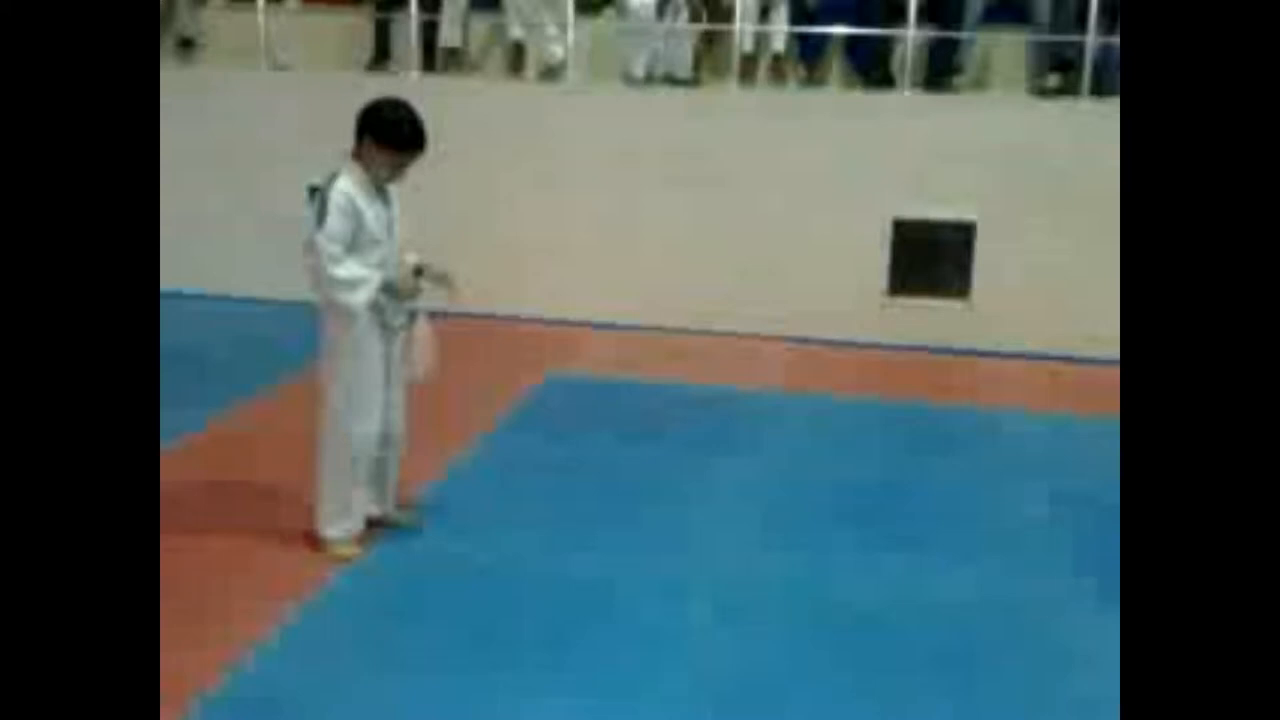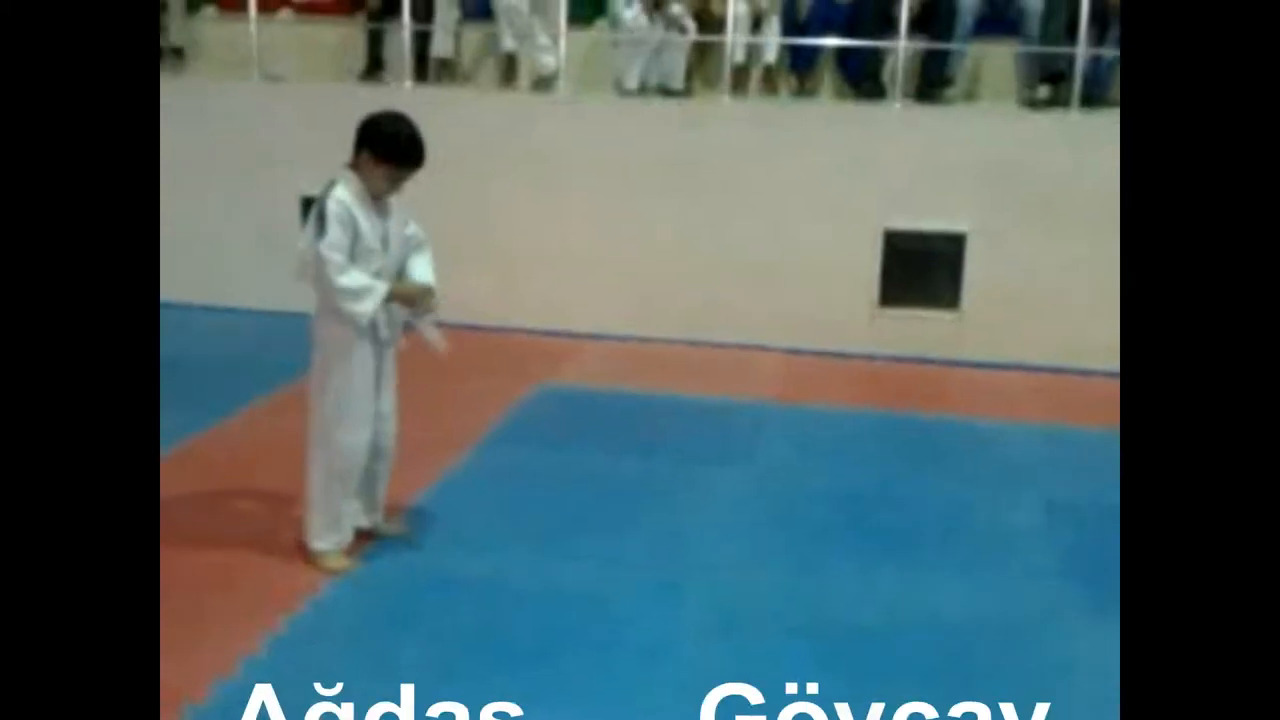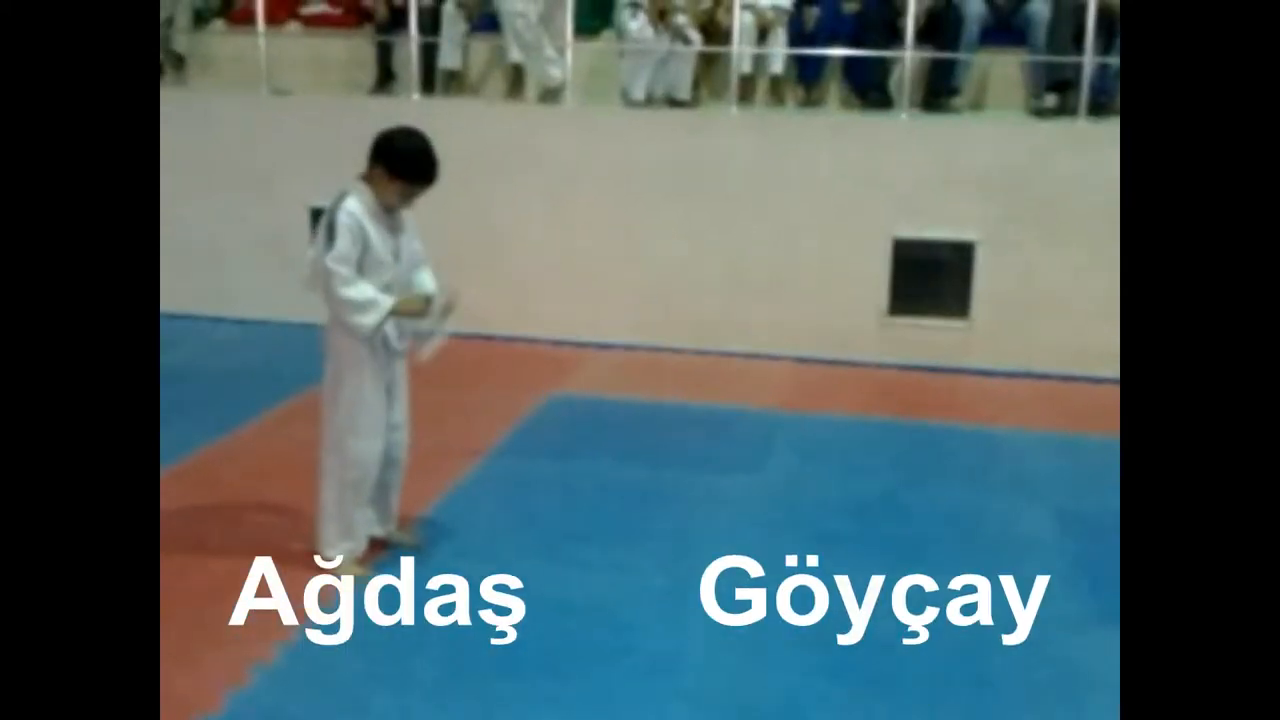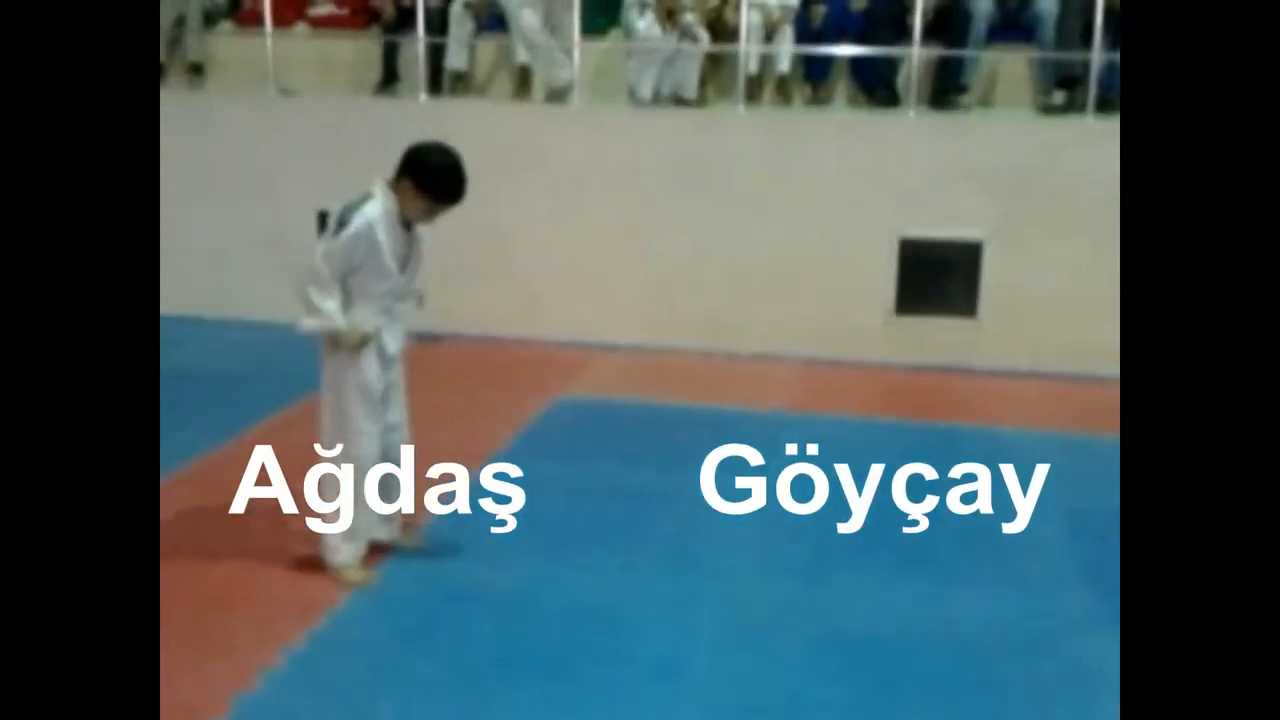
dt=0.3s
person 1, frame 1
left shoulder: (383, 193)
right shoulder: (338, 195)
right elbow: (327, 267)
left wrist: (417, 271)
right wrist: (387, 284)
left hip: (387, 324)
right hip: (354, 327)
left knee: (389, 421)
right knee: (352, 425)
left ankle: (376, 503)
right ankle: (337, 526)
person 1, frame 2
left shoulder: (386, 205)
right shoulder: (335, 205)
left elbow: (415, 245)
right elbow: (332, 277)
left wrist: (421, 284)
right wrist: (391, 292)
left hip: (381, 335)
right hip: (345, 336)
left knee: (380, 433)
right knee: (342, 437)
left ankle: (365, 514)
right ankle: (327, 538)
person 1, frame 3
left shoulder: (395, 216)
right shoulder: (346, 216)
left elbow: (411, 265)
right elbow: (337, 287)
left wrist: (429, 294)
right wrist: (395, 306)
left hip: (392, 345)
right hip: (357, 347)
left knee: (393, 441)
right knee: (356, 446)
left ankle: (378, 523)
right ankle: (340, 547)
person 1, frame 4
left shoulder: (403, 221)
right shoulder: (362, 219)
right elbow: (320, 278)
left wrist: (408, 295)
right wrist: (339, 330)
left hip: (387, 347)
right hip: (353, 350)
left knee: (390, 443)
right knee: (353, 450)
left ankle: (381, 526)
right ankle: (342, 550)
